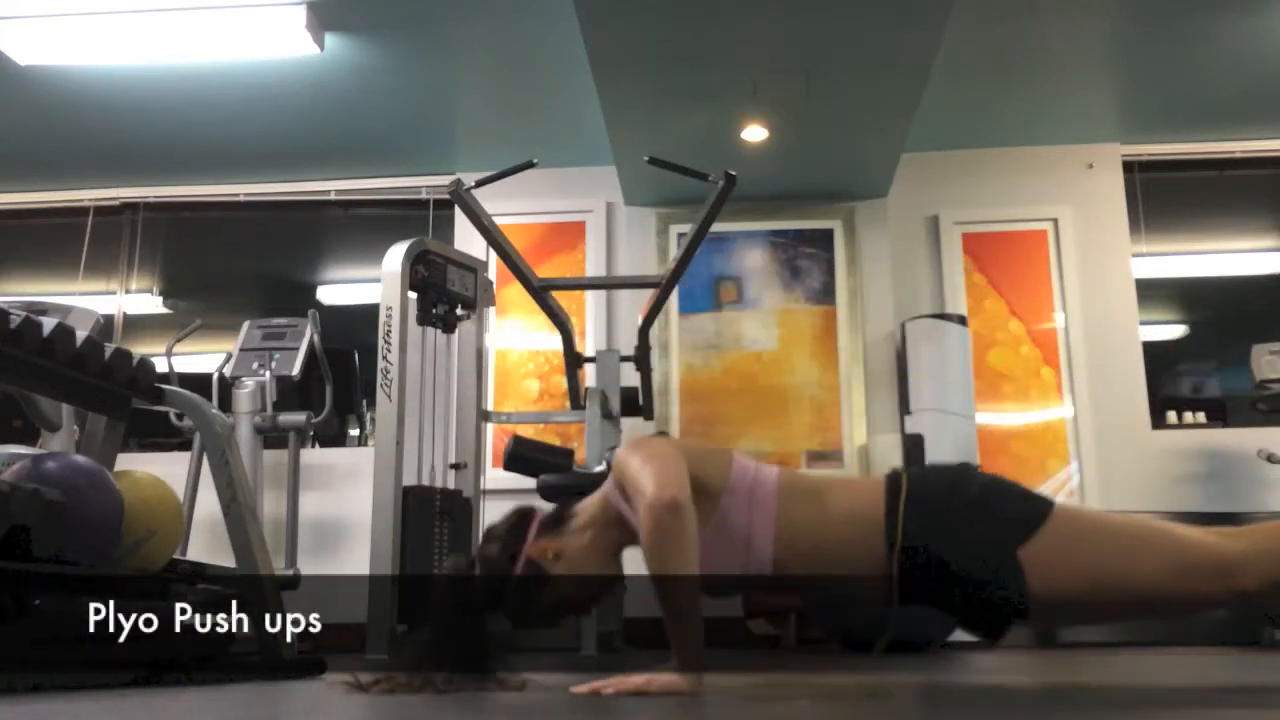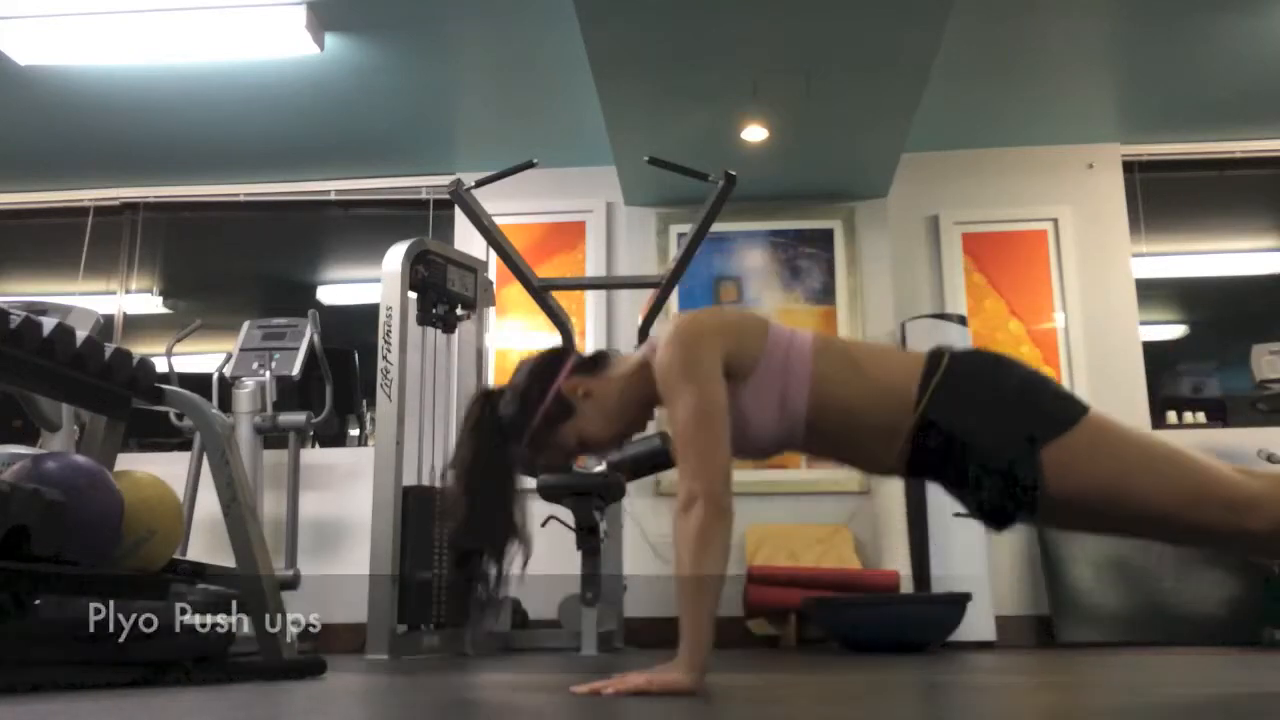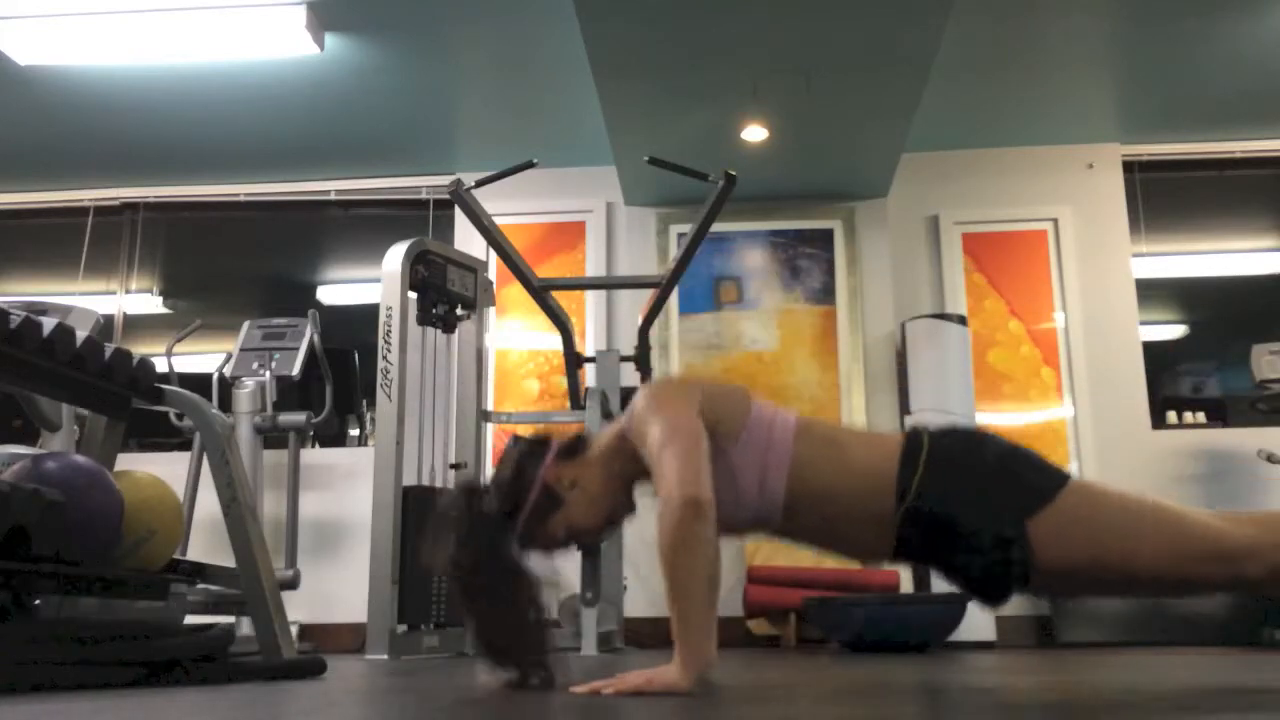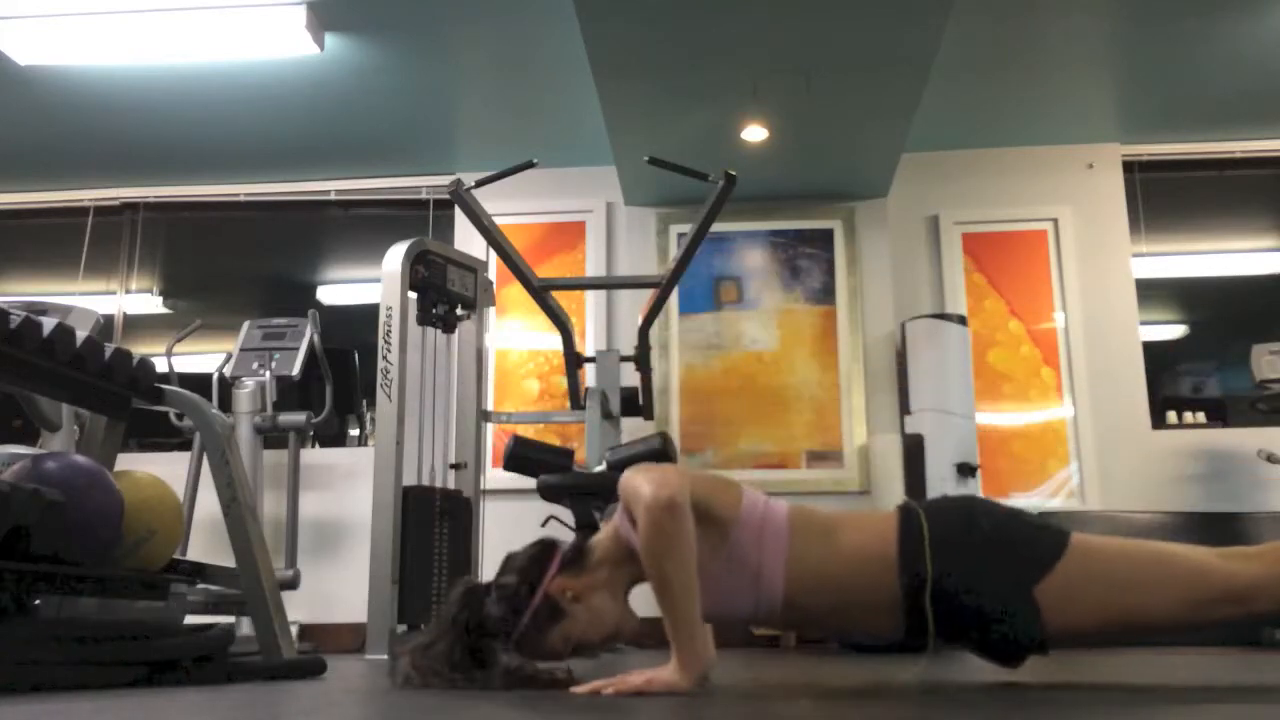
dt=0.4s
person 1, frame 1
left shoulder: (638, 462)
right shoulder: (638, 504)
left elbow: (672, 508)
left wrist: (686, 666)
left hip: (944, 541)
right hip: (925, 547)
person 1, frame 2
left shoulder: (681, 349)
right shoulder: (671, 382)
left elbow: (706, 502)
right elbow: (705, 505)
left wrist: (689, 664)
right wrist: (688, 649)
left hip: (975, 416)
right hip: (949, 433)
person 1, frame 3
left shoulder: (658, 407)
right shoulder: (653, 446)
left elbow: (689, 508)
right elbow: (693, 523)
left wrist: (688, 664)
left hip: (957, 494)
right hip: (935, 510)
person 1, frame 4
left shoulder: (637, 490)
right shoulder: (644, 538)
left elbow: (669, 506)
left wrist: (687, 663)
left hip: (954, 566)
right hip: (935, 565)
